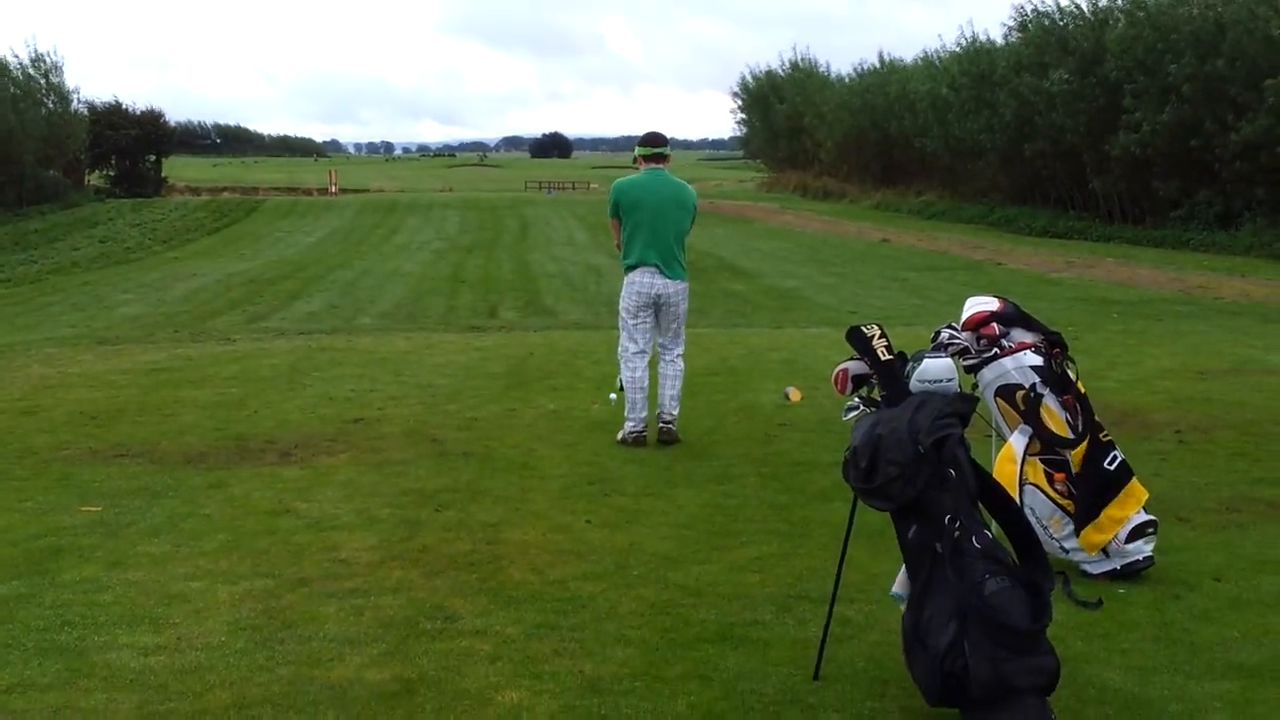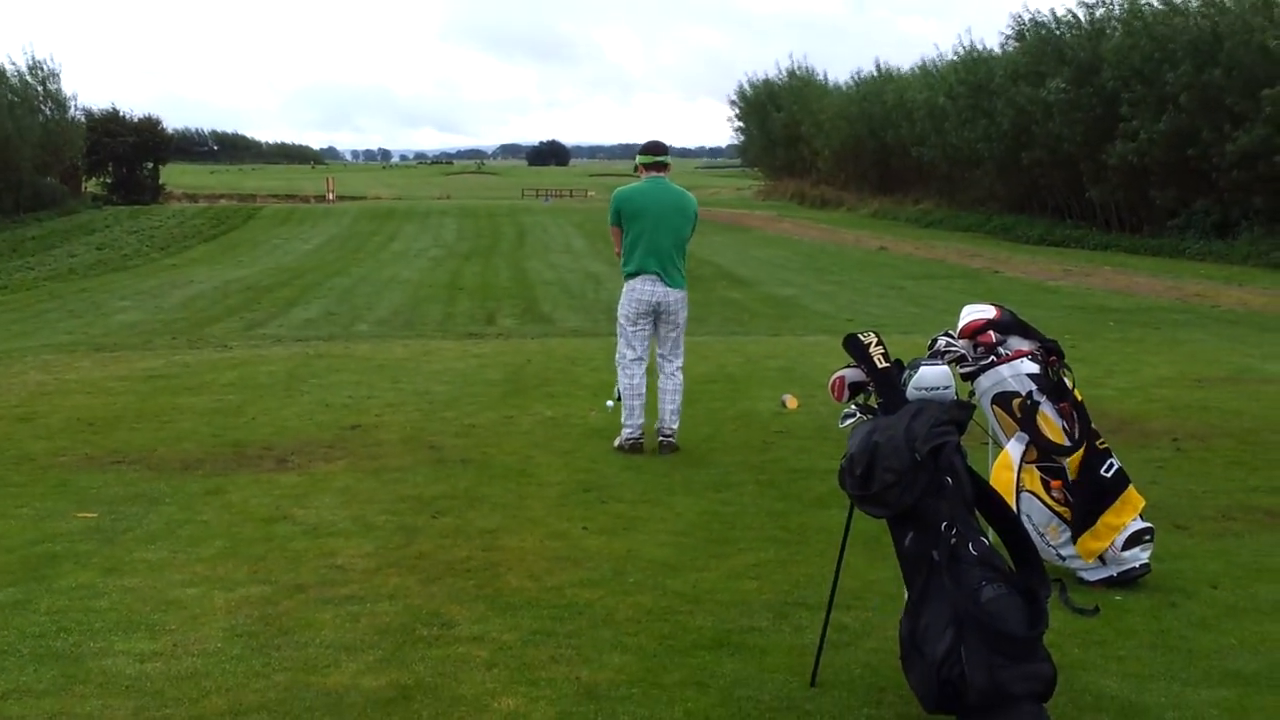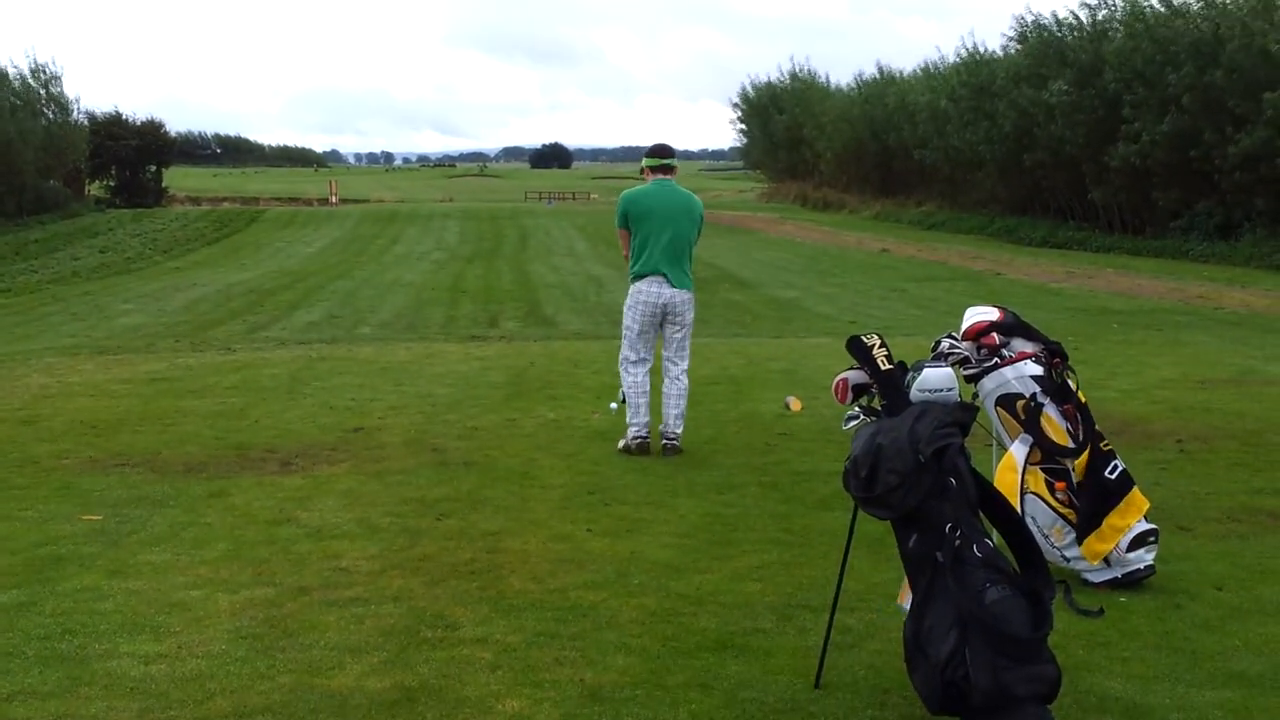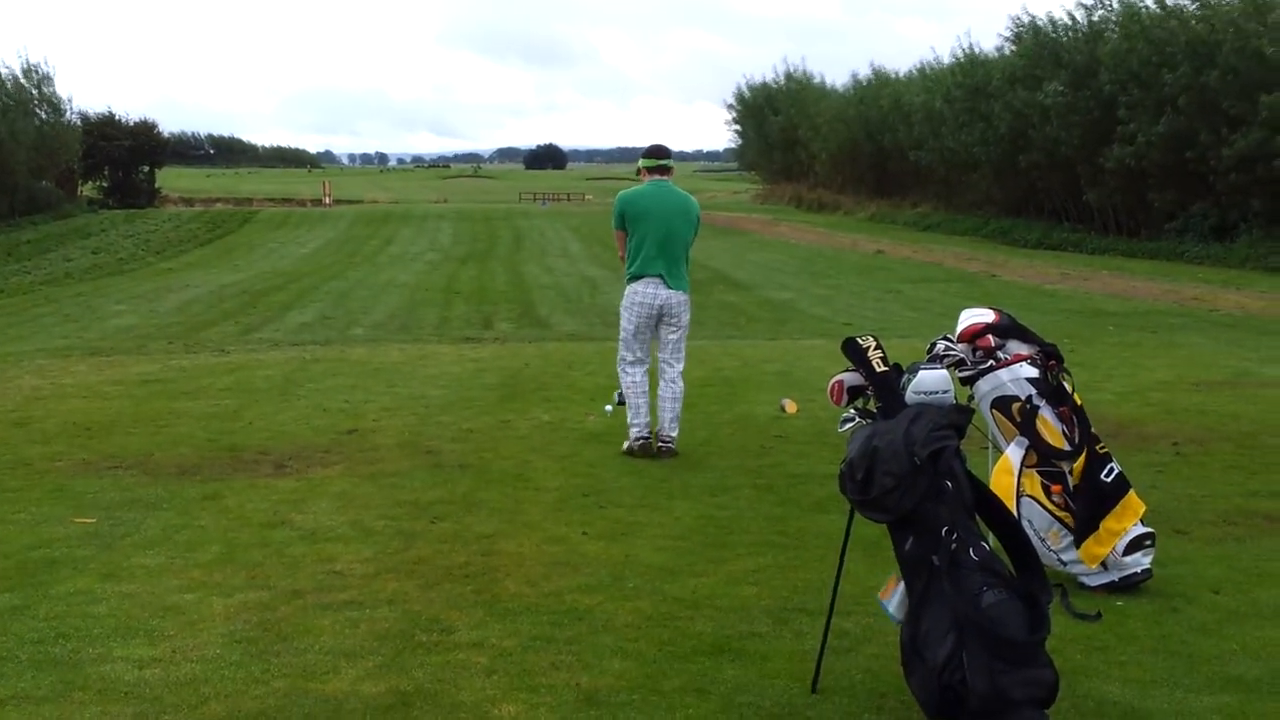
dt=0.1s
person 1, frame 1
left shoulder: (621, 188)
right shoulder: (687, 192)
left elbow: (619, 240)
right elbow: (683, 235)
left hip: (638, 280)
right hip: (675, 281)
left knee: (634, 356)
right knee: (672, 354)
left ankle: (635, 429)
right ankle: (668, 421)
person 1, frame 2
left shoulder: (623, 196)
right shoulder: (688, 200)
left elbow: (619, 248)
right elbow: (684, 243)
left hip: (638, 288)
right hip: (674, 290)
left knee: (631, 364)
right knee: (671, 365)
left ankle: (632, 435)
right ankle: (667, 433)
person 1, frame 3
left shoulder: (630, 198)
right shoulder: (694, 203)
left elbow: (626, 250)
right elbow: (690, 246)
left hip: (644, 289)
right hip: (681, 291)
left knee: (634, 363)
right knee: (676, 368)
left ankle: (637, 434)
right ankle: (672, 437)
person 1, frame 4
left shoulder: (626, 199)
right shoulder: (690, 204)
left elbow: (623, 252)
right elbow: (686, 247)
left hip: (640, 290)
right hip: (677, 293)
left knee: (632, 364)
right knee: (672, 369)
left ankle: (641, 435)
right ankle: (667, 439)
